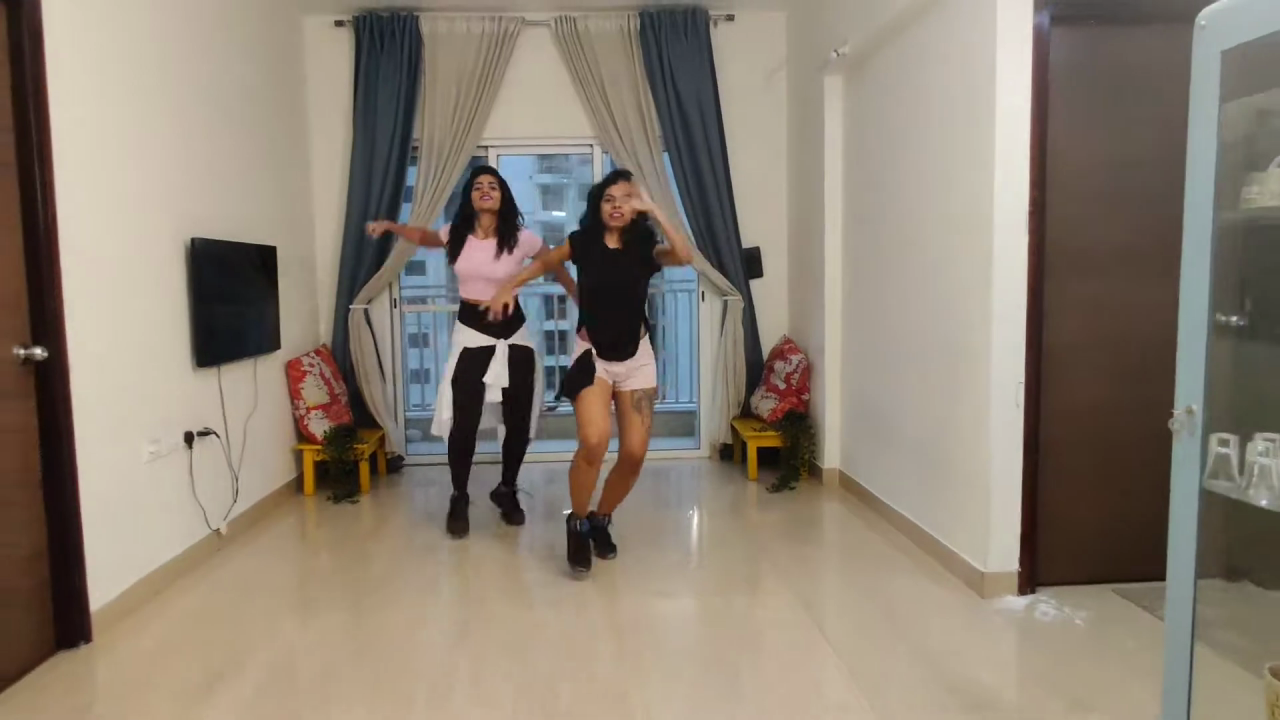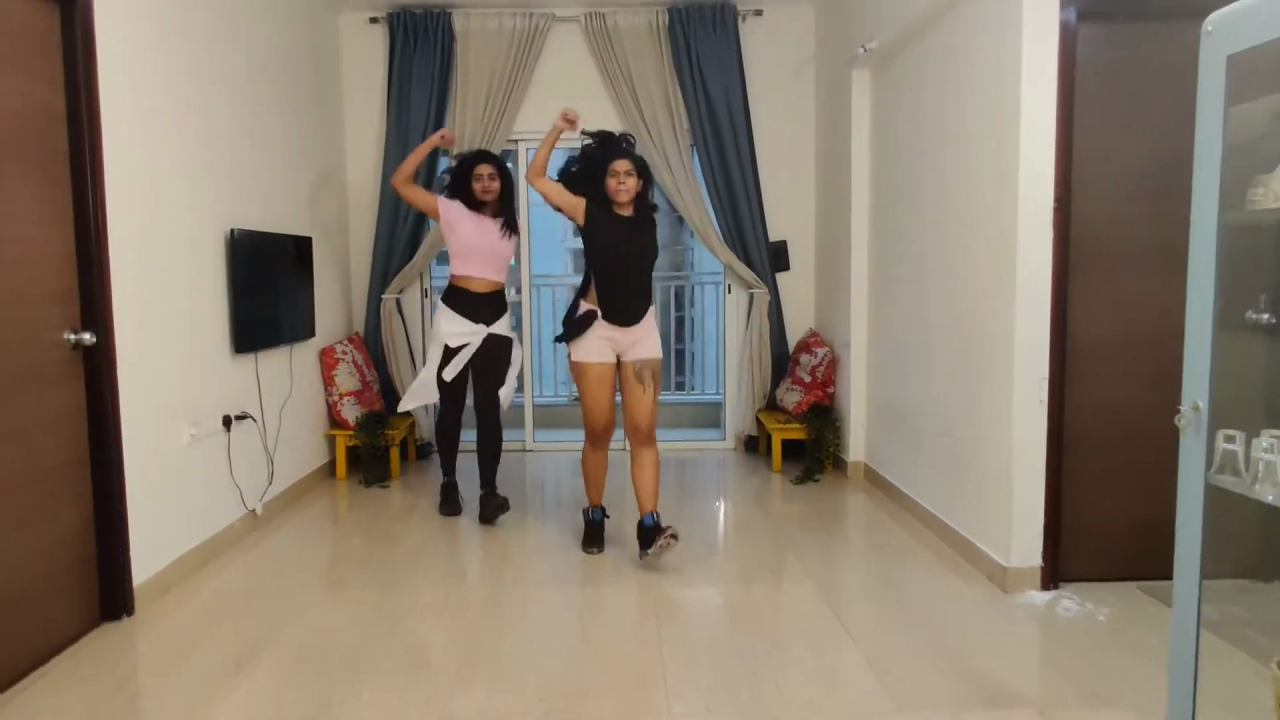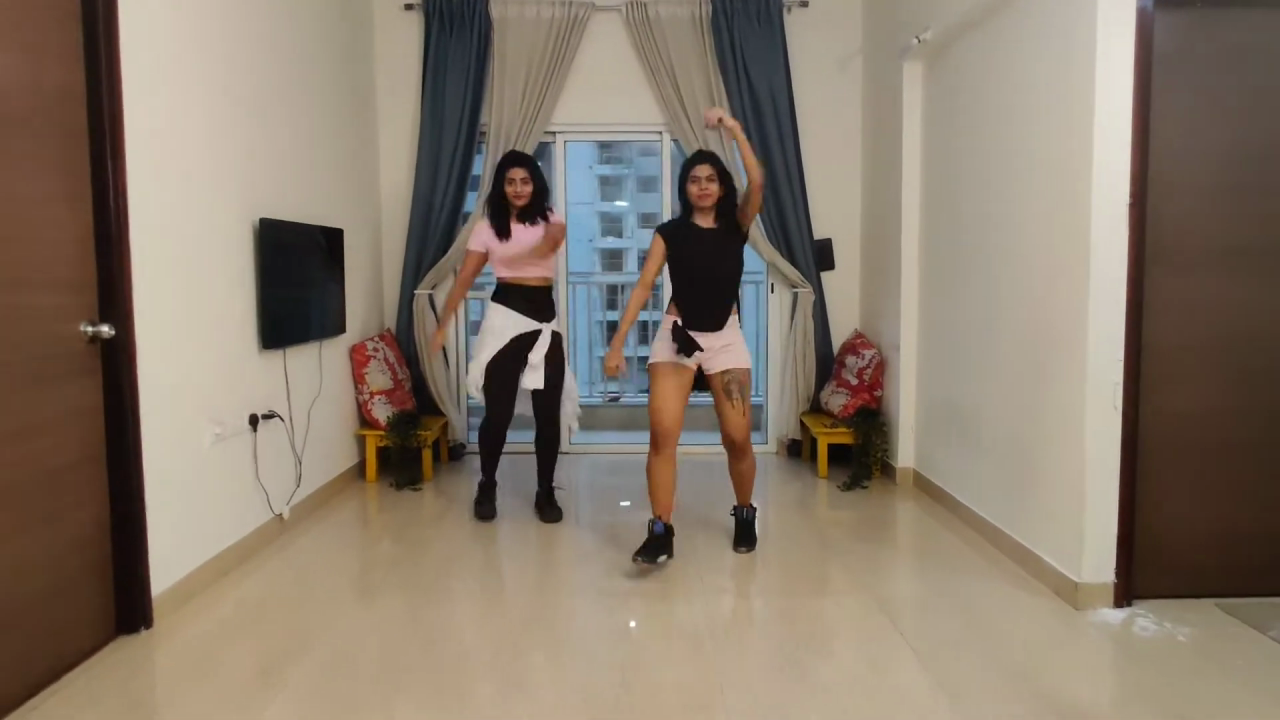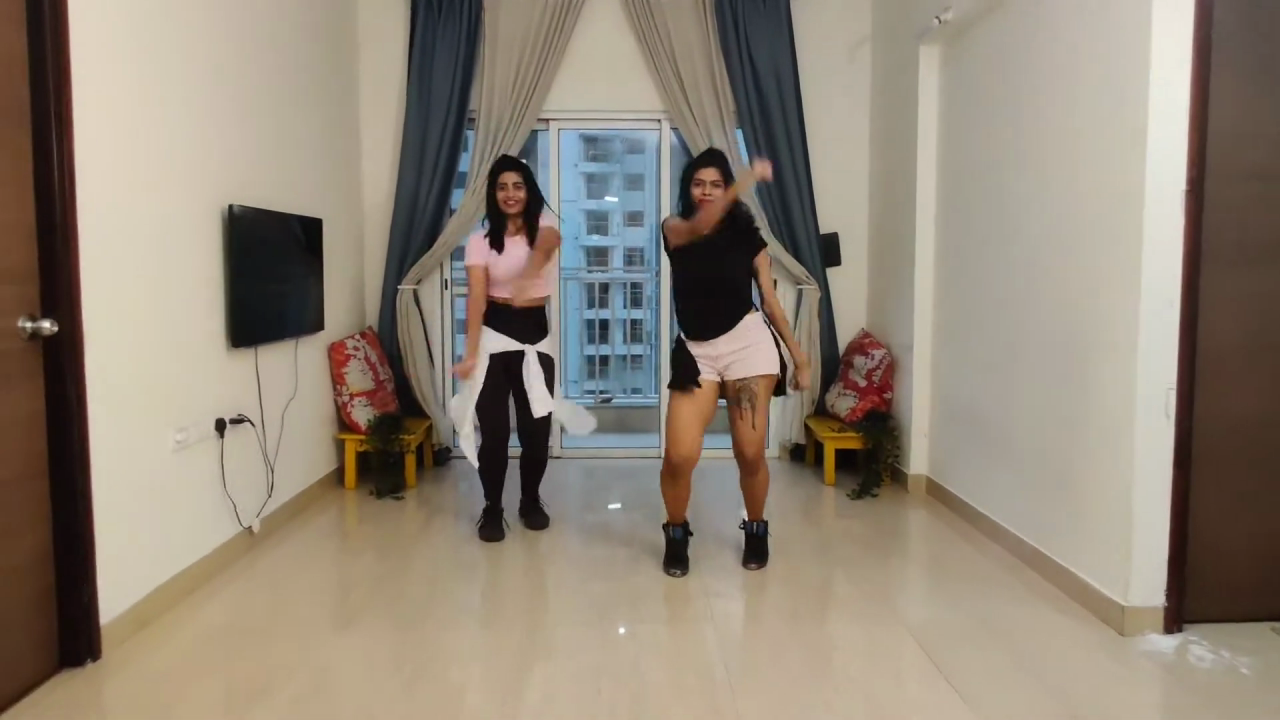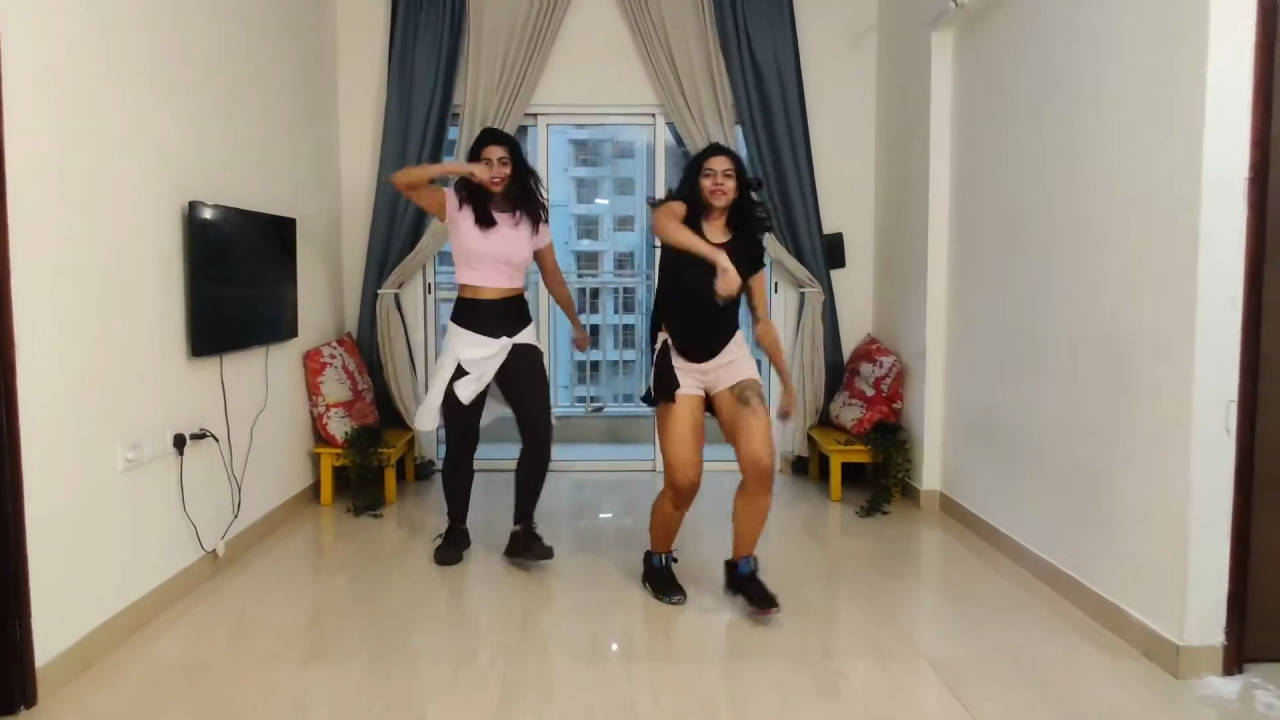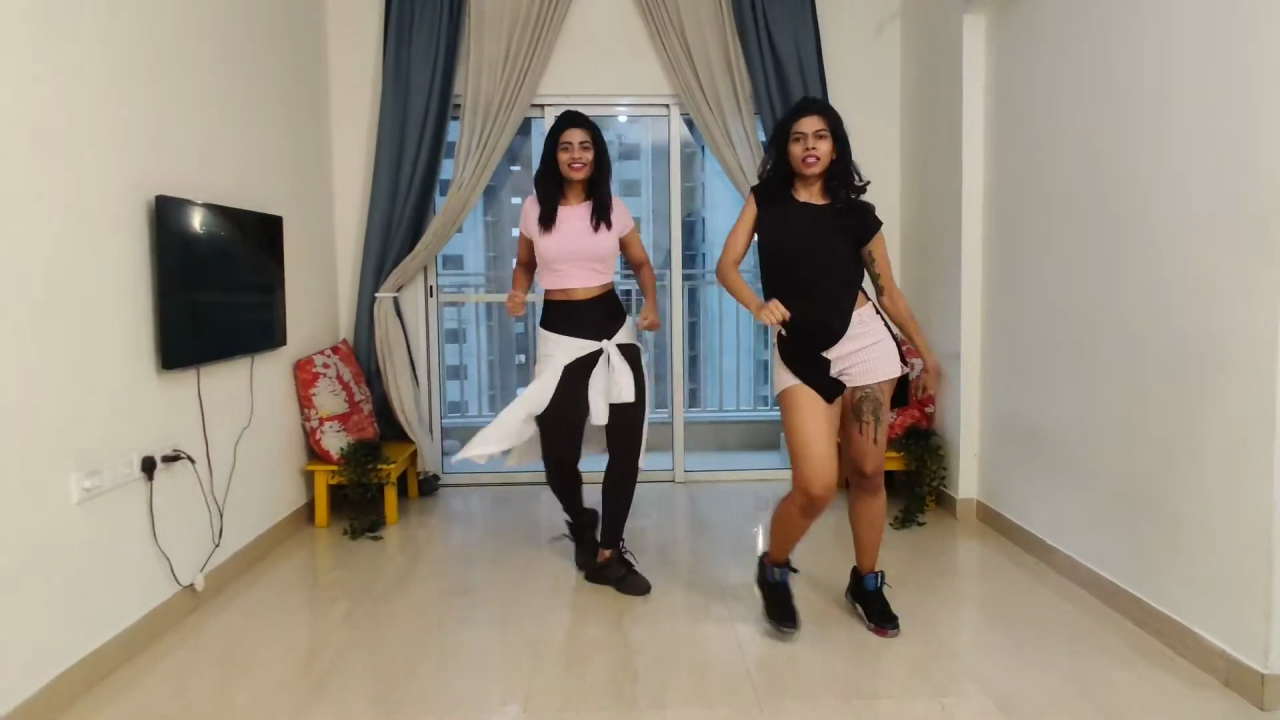
dt=0.5s
person 1, frame 1
left shoulder: (645, 243)
right shoulder: (581, 242)
left elbow: (685, 255)
right elbow: (542, 264)
left wrist: (655, 212)
right wrist: (507, 288)
left hip: (637, 359)
right hip: (592, 357)
left knee: (635, 453)
right knee: (593, 443)
left ankle: (600, 521)
right ankle: (578, 525)
person 1, frame 2
left shoulder: (647, 220)
right shoulder: (588, 211)
right elbow: (536, 177)
right wrist: (558, 128)
left hip: (640, 327)
right hip: (596, 327)
left knee: (642, 430)
right knee: (599, 430)
left ankle: (649, 527)
right ankle: (594, 516)
person 1, frame 3
left shoulder: (737, 224)
right shoulder: (669, 233)
left elbow: (757, 181)
right elbow: (641, 289)
left wrist: (733, 128)
right wrist: (617, 343)
left hip: (725, 339)
right hip: (676, 338)
left knee: (738, 439)
right knee: (663, 436)
left ankle: (745, 515)
right ankle: (660, 533)
person 1, frame 4
left shoulder: (748, 238)
right shoulder: (676, 230)
left elbow: (771, 303)
right elbow: (699, 226)
left wrist: (798, 354)
right wrist: (742, 185)
left hip: (747, 345)
right hip: (695, 352)
left knee: (751, 454)
right knee: (680, 457)
left ankle: (756, 530)
right ankle: (677, 533)
person 1, frame 5
left shoulder: (752, 240)
right shoulder: (680, 217)
left elbow: (762, 316)
right elbow: (665, 219)
left wrist: (786, 379)
right wrist: (717, 256)
left hip: (730, 359)
right hip: (677, 361)
left knee: (761, 463)
right knee: (683, 482)
left ankle: (742, 569)
right ankle: (657, 561)
person 1, frame 6
left shoulder: (857, 213)
right shoulder: (766, 200)
left elbow: (886, 287)
right elbow: (726, 266)
left wrist: (922, 348)
right wrist: (758, 305)
left hip: (862, 342)
right hip: (799, 354)
left knee: (868, 474)
right knee: (815, 487)
left ankle: (866, 582)
right ankle: (774, 569)
person 2, frame 1
left shoulder: (522, 237)
right shoulder: (456, 234)
left elbow: (556, 268)
right elbow: (426, 236)
right wrist: (392, 226)
left hip: (513, 334)
right hip: (472, 333)
left knee: (518, 422)
right knee: (464, 421)
left ankle: (506, 491)
right ankle: (459, 501)
person 2, frame 2
left shoulder: (509, 224)
right shoulder: (451, 211)
right elbow: (400, 181)
right wrist: (433, 142)
left hip: (494, 322)
right hip: (454, 316)
left knee: (487, 408)
right knee: (450, 407)
left ankle: (489, 493)
right ankle: (449, 484)
person 2, frame 3
left shoulder: (551, 220)
right shoulder: (487, 227)
left elbow: (552, 242)
right elbow: (464, 279)
left wrist: (517, 256)
right wrist: (443, 324)
left hip: (546, 319)
right hip: (507, 316)
left knee: (549, 414)
right knee: (499, 411)
left ankle: (546, 493)
right ankle: (487, 485)
person 2, frame 4
left shoulder: (543, 226)
right shoulder: (480, 241)
left elbow: (547, 245)
right elbow: (476, 298)
left wrist: (530, 271)
right wrist: (471, 353)
left hip: (536, 338)
right hip: (494, 338)
left knee: (537, 437)
right knee: (494, 434)
left ankle: (530, 502)
right ankle: (492, 509)
person 2, frame 5
left shoulder: (532, 218)
right shoulder: (460, 205)
left elbow: (552, 274)
right elbow: (402, 181)
left wrist: (575, 319)
right wrist: (450, 168)
left hip: (518, 333)
right hip: (466, 333)
left knee: (539, 434)
right knee: (460, 443)
left ankle: (522, 533)
right ankle: (456, 530)
person 2, frame 6
left shoulder: (612, 209)
right shoulder: (536, 209)
left elbow: (642, 264)
right elbow: (524, 263)
left wrist: (649, 304)
right wrist: (517, 291)
left hip: (614, 331)
right hip: (562, 336)
left knee: (626, 450)
right knee: (559, 457)
left ankle: (609, 553)
right ankle: (581, 523)
